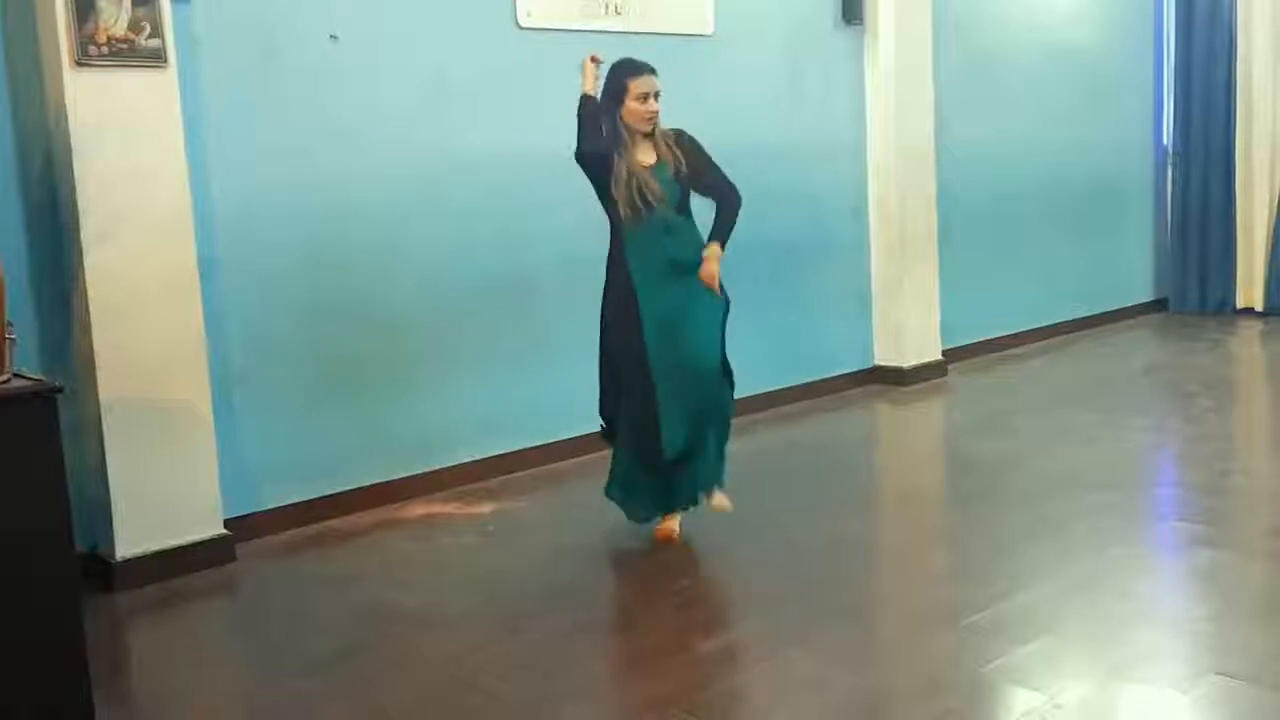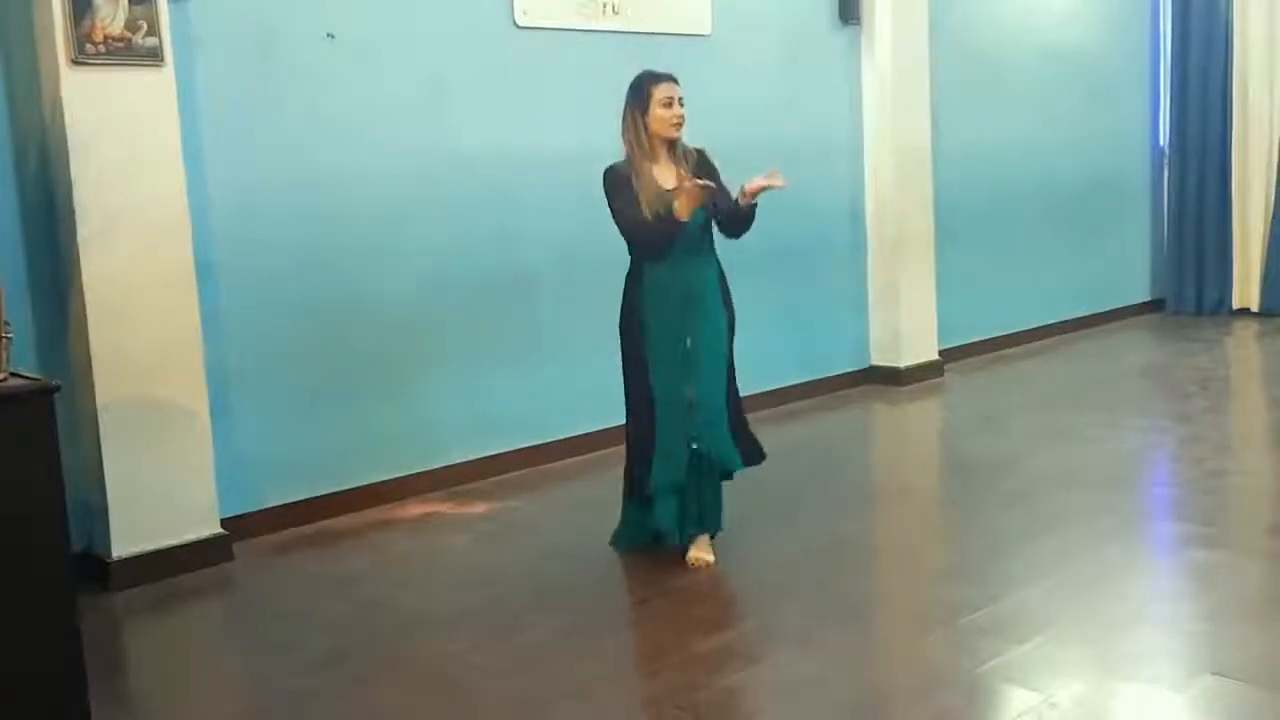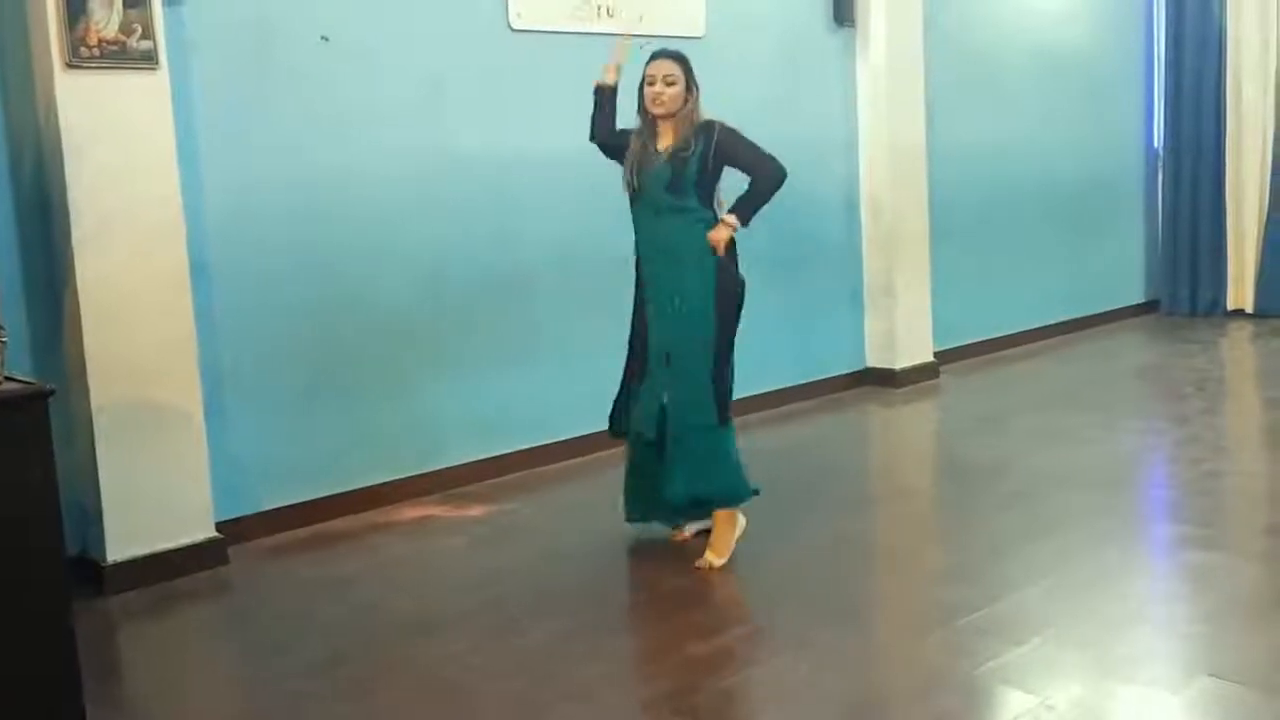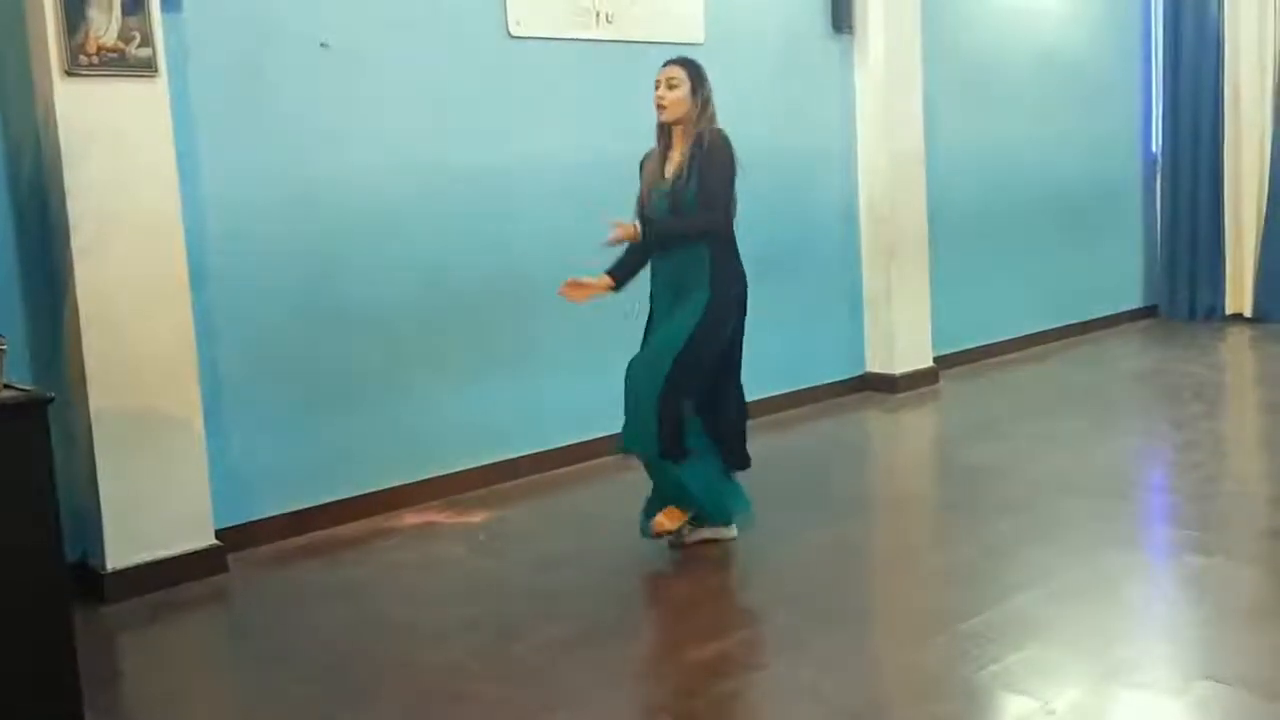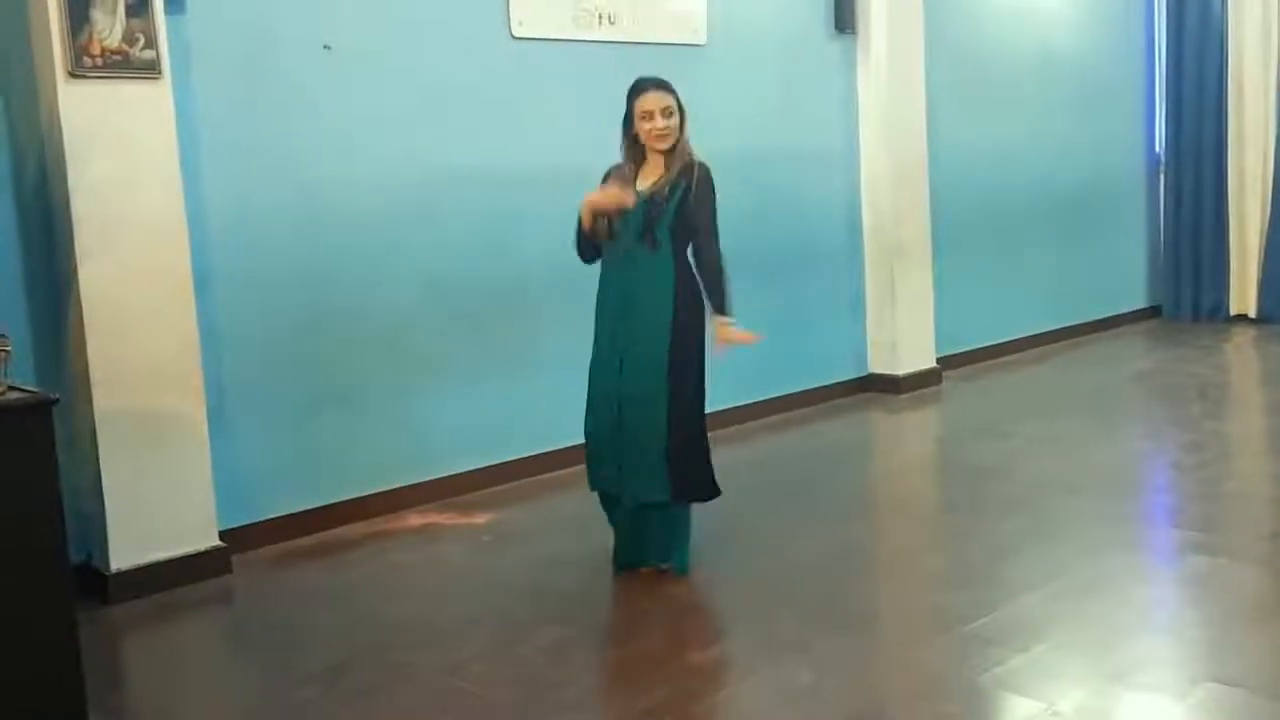
dt=1s
person 1, frame 1
left shoulder: (679, 145)
right shoulder: (606, 160)
left elbow: (726, 195)
right elbow: (587, 146)
left wrist: (715, 248)
right wrist: (589, 89)
left hip: (690, 274)
right hip: (636, 286)
left knee: (700, 369)
right knee: (646, 392)
left ankle: (704, 480)
right ankle: (664, 502)
person 1, frame 2
left shoulder: (698, 162)
right shoulder: (620, 179)
left elbow: (732, 227)
right elbow: (645, 243)
left wrist: (746, 198)
right wrist: (681, 209)
left hip: (706, 304)
right hip: (653, 311)
left knee: (705, 414)
right knee: (661, 419)
left ankle: (699, 530)
right ankle: (657, 523)
person 1, frame 3
left shoulder: (710, 137)
right shoulder: (637, 146)
left elbow: (772, 172)
right elbow: (601, 135)
left wrist: (731, 220)
right wrist: (608, 79)
left hip: (702, 277)
right hip: (656, 284)
left knee: (699, 388)
right knee: (663, 393)
left ankle: (725, 508)
right ankle: (691, 508)
person 1, frame 4
left shoulder: (714, 146)
right shoulder: (654, 162)
left elbow: (713, 220)
left wrist: (644, 227)
right wrist: (610, 279)
left hip: (711, 294)
right hip: (672, 296)
left knee: (655, 384)
right knee: (691, 396)
left ankle: (693, 498)
right ankle: (713, 513)
person 1, frame 5
left shoulder: (694, 176)
right shoulder: (615, 178)
left elbow: (707, 251)
right elbow: (589, 253)
left wrist: (722, 315)
right wrist: (588, 212)
left hip: (669, 317)
right hip: (616, 316)
left knee: (658, 425)
right knee: (612, 428)
left ankle: (664, 548)
right ankle: (642, 533)
